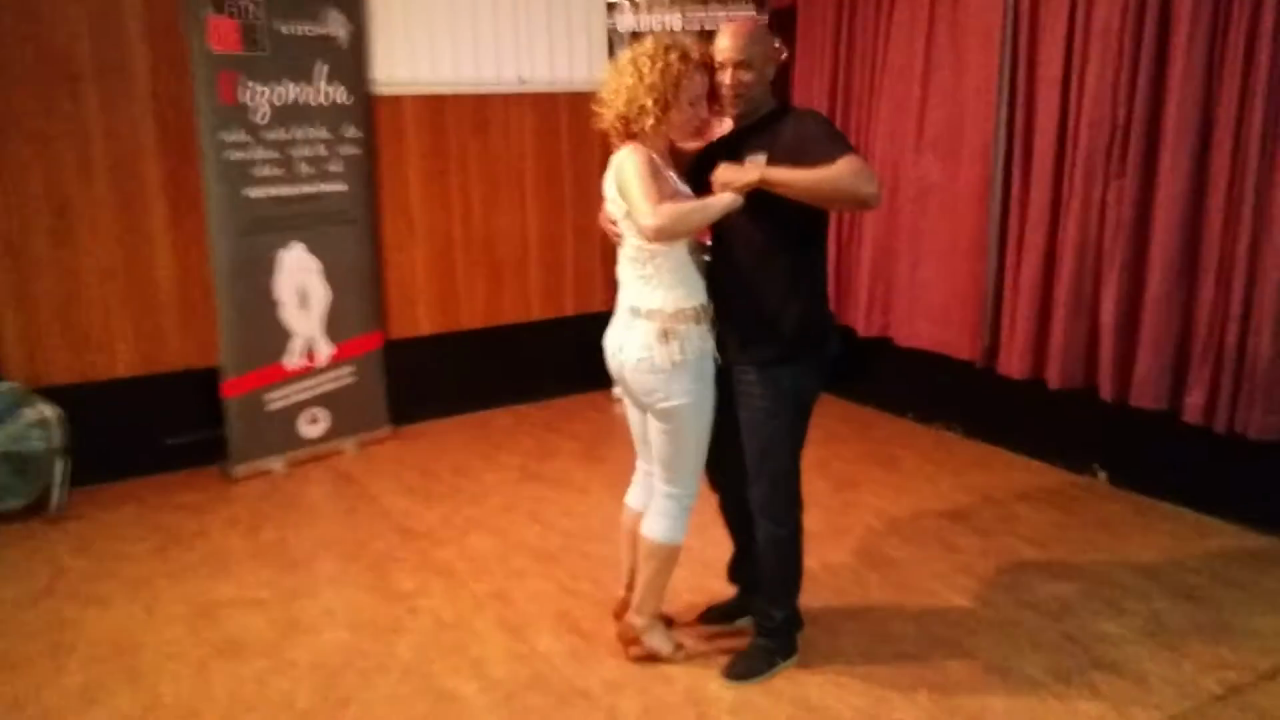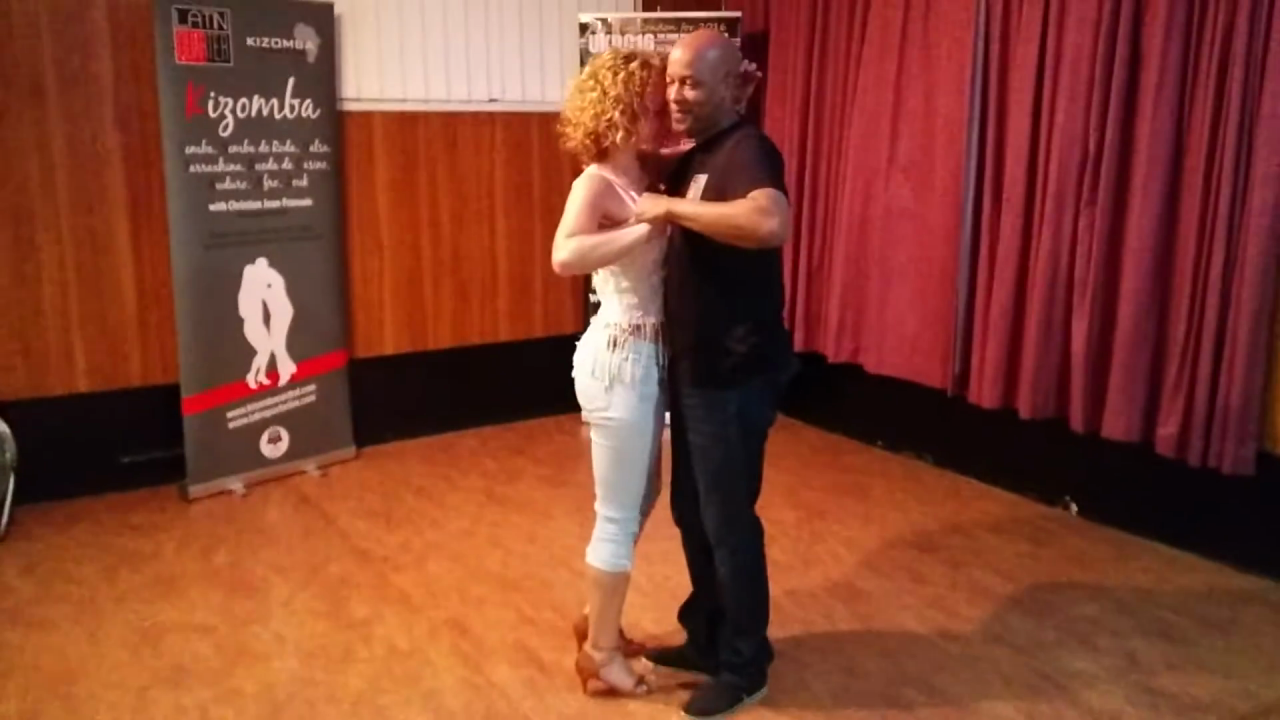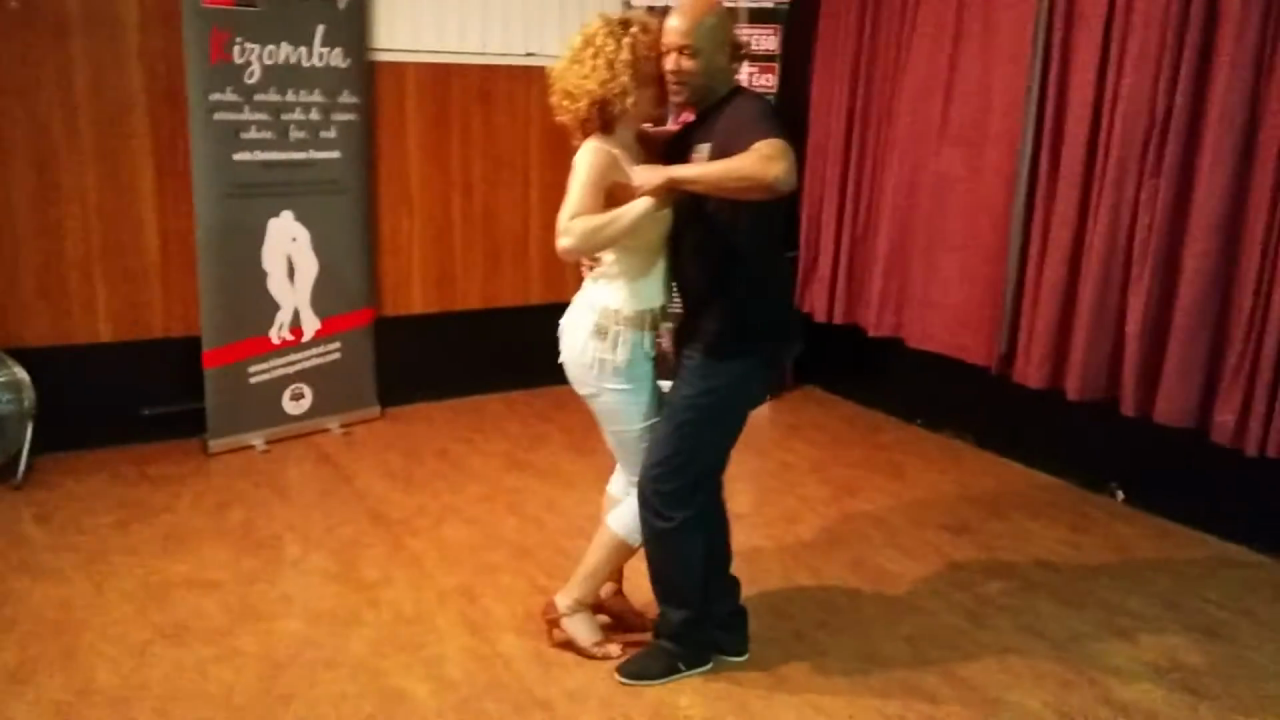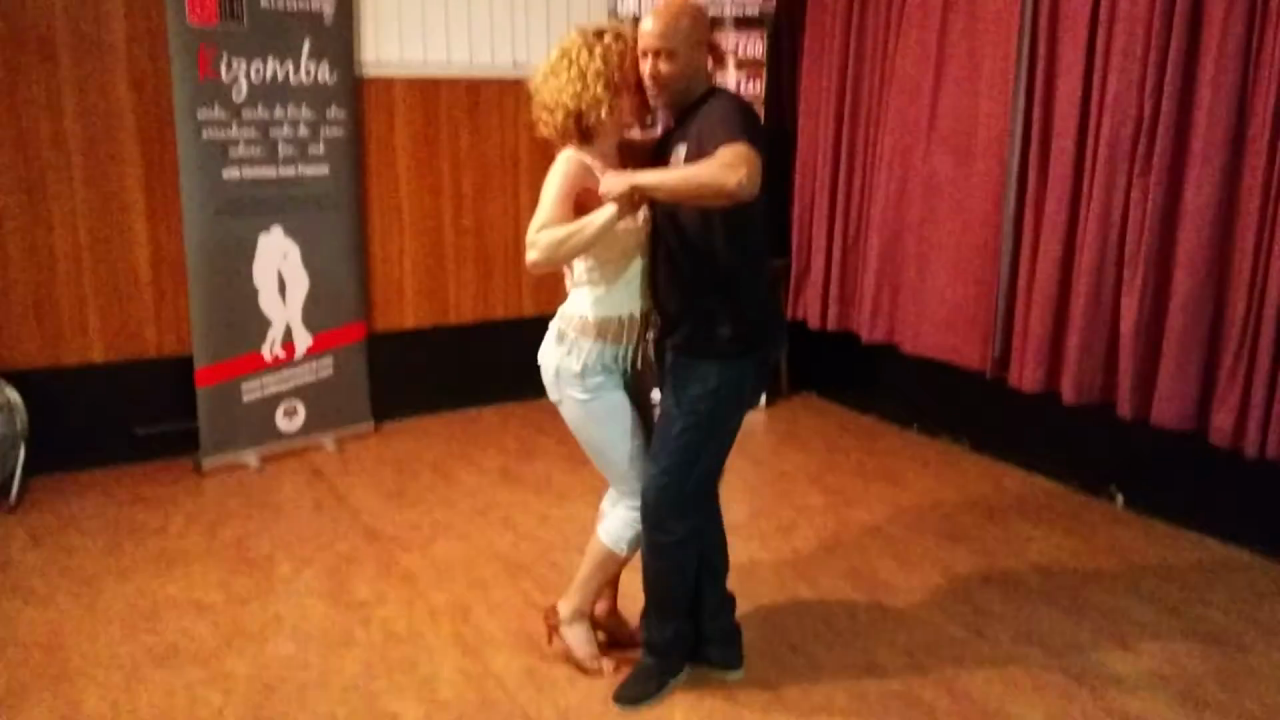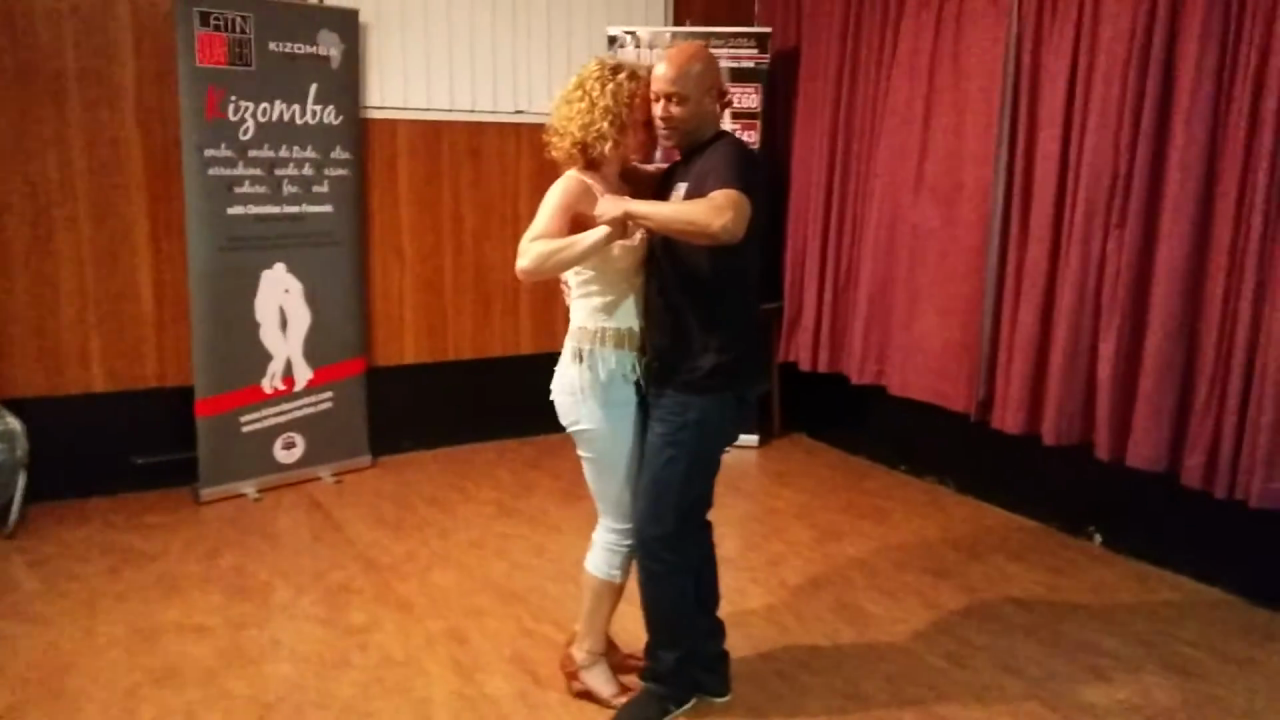
dt=1s
person 1, frame 1
left shoulder: (800, 131)
right shoulder: (717, 151)
left elbow: (863, 187)
left wrist: (759, 177)
left hip: (784, 348)
right hip: (732, 341)
left knee: (771, 492)
right knee: (727, 475)
left ankle: (777, 632)
right ankle: (752, 590)
person 1, frame 2
left shoulder: (747, 151)
right shoulder: (692, 159)
left elbow: (769, 224)
left wrist: (670, 206)
left hip: (736, 372)
right hip: (695, 365)
left knee: (728, 522)
right knee: (691, 512)
right ankle: (708, 640)
person 1, frame 3
left shoulder: (747, 115)
right shoulder: (691, 134)
left elbow: (779, 172)
right elbow: (675, 224)
left wrist: (672, 174)
left hip: (739, 339)
right hip: (709, 332)
left knee: (665, 486)
right knee: (694, 483)
left ankle: (686, 638)
right ankle: (719, 623)
person 1, frame 4
left shoulder: (726, 117)
right shoulder: (676, 134)
left elbow: (739, 179)
left wrist: (636, 181)
left hip: (724, 347)
right hip: (694, 342)
left knee: (667, 500)
right knee: (690, 493)
left ankle: (668, 648)
right ankle: (714, 637)
person 1, frame 5
left shoulder: (728, 161)
right shoulder: (679, 172)
left elbow: (725, 222)
left wrist: (630, 207)
left hip: (705, 381)
right hip: (677, 375)
left knee: (656, 529)
right knee: (682, 523)
right ankle: (702, 663)
person 2, frame 1
left shoulder: (656, 160)
right shoulder: (634, 161)
right elbow: (657, 223)
right wrist: (732, 195)
left hip: (632, 336)
right hip: (669, 343)
left knee: (650, 476)
right knee: (677, 490)
left ankle: (630, 598)
right ankle: (642, 620)
person 2, frame 2
left shoulder: (642, 178)
right shoulder: (596, 184)
right elbow: (565, 256)
right wrist: (648, 226)
left hip: (646, 354)
right hip: (620, 356)
left knee: (638, 500)
right knee: (620, 513)
left ankle: (596, 619)
right ankle: (600, 651)
person 2, frame 3
left shoulder: (637, 149)
right shoulder: (599, 155)
right elbow: (570, 239)
right wrist: (653, 198)
left hip: (623, 332)
right hip: (609, 338)
left knee: (635, 471)
left ankle: (605, 588)
right ankle: (569, 605)
person 2, frame 4
left shoulder: (625, 158)
right shoulder: (575, 167)
right elbow: (538, 253)
right wrist: (617, 209)
left hip: (614, 351)
right hip: (583, 357)
left knee: (627, 489)
right knee: (644, 497)
left ankle: (599, 607)
right ankle: (571, 611)
person 2, frame 5
left shoulder: (625, 187)
right shoulder: (574, 188)
right elbow: (528, 263)
right wrist: (608, 232)
left hip: (625, 371)
right hip: (595, 373)
left knee: (621, 516)
right knee: (623, 522)
left ankle: (593, 640)
right ankle: (585, 657)
